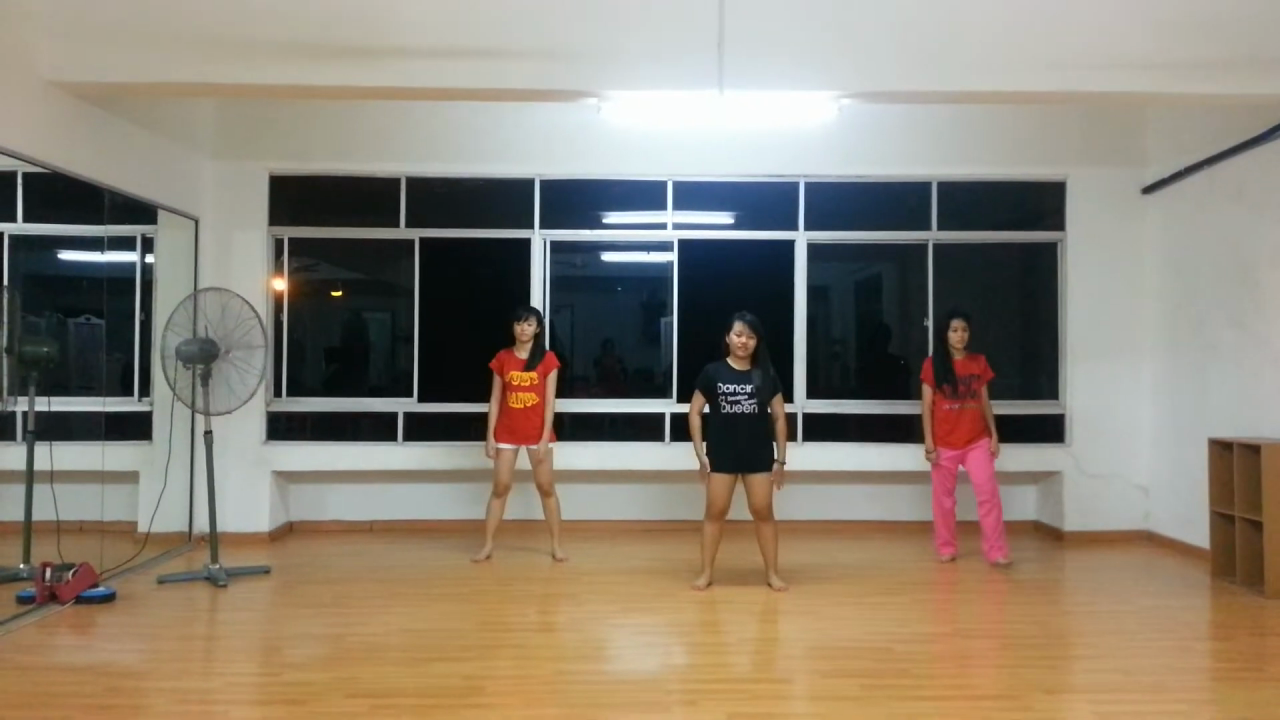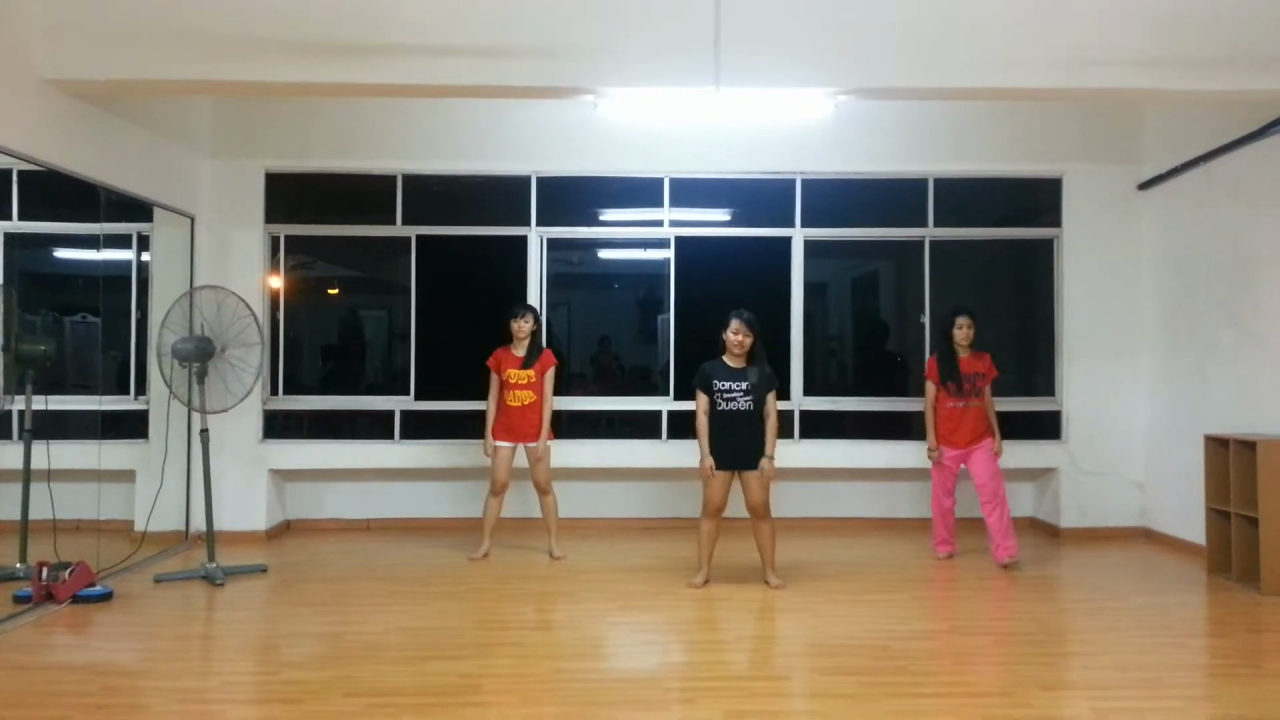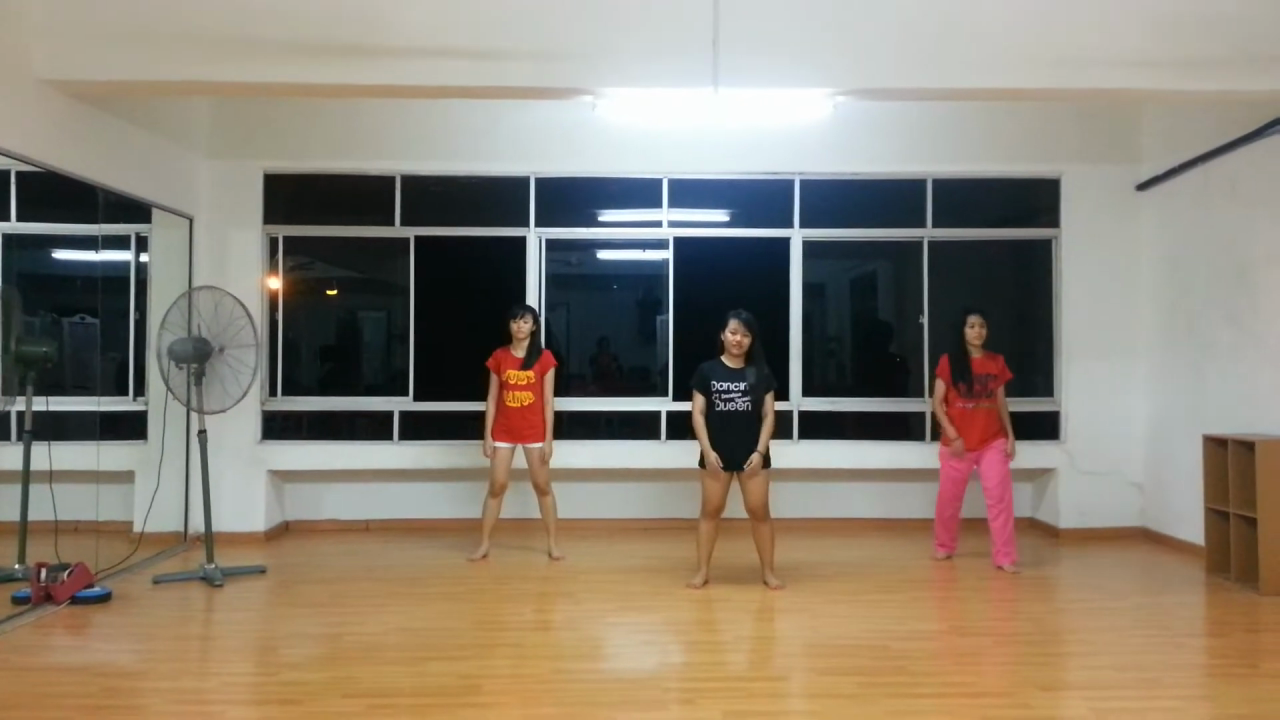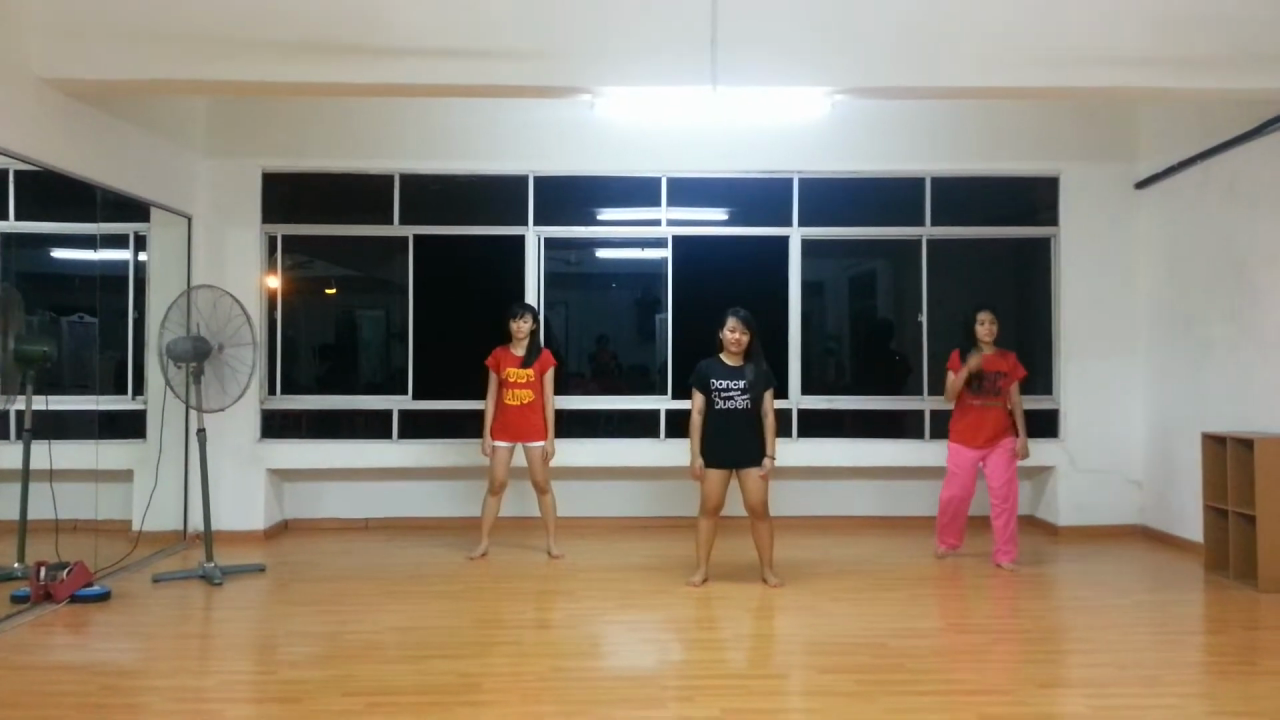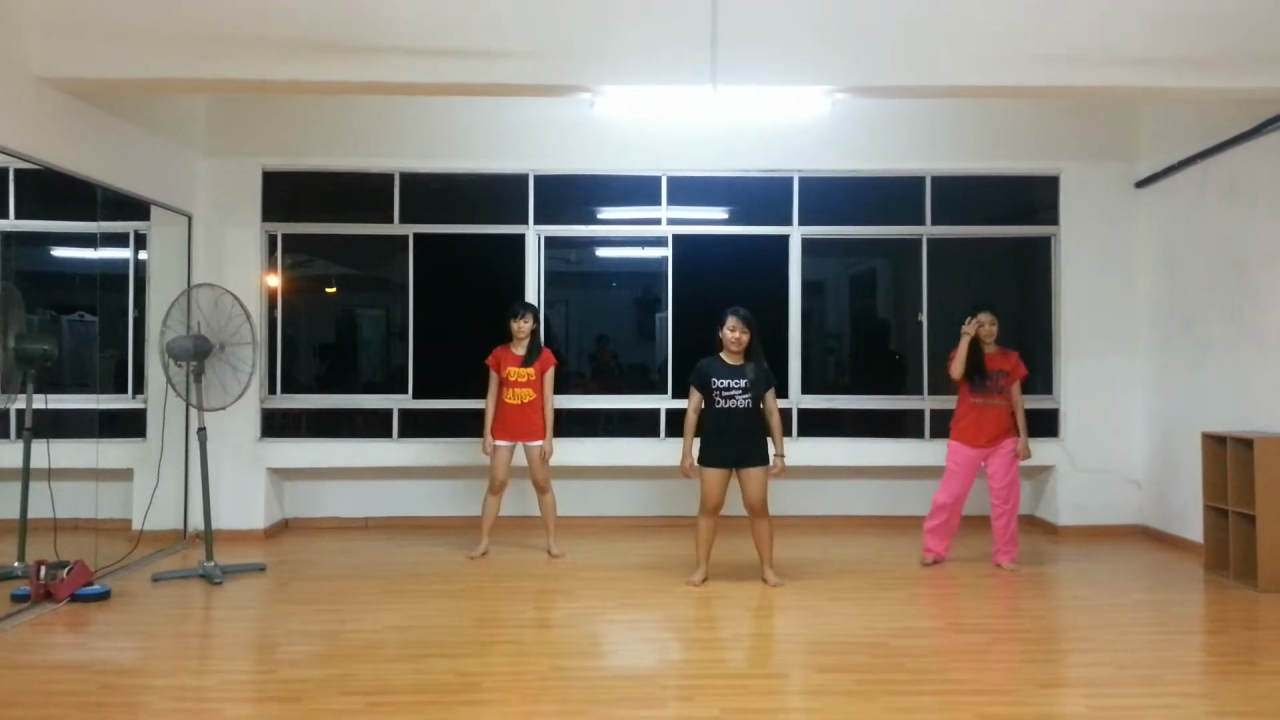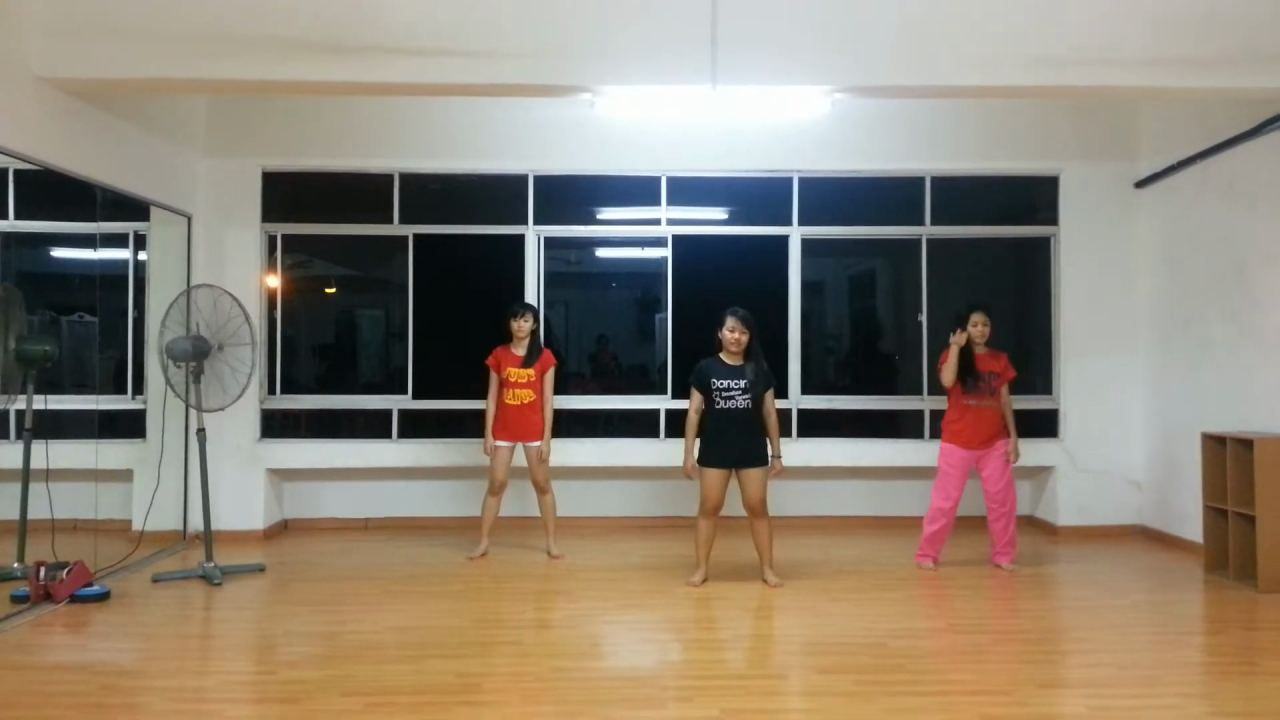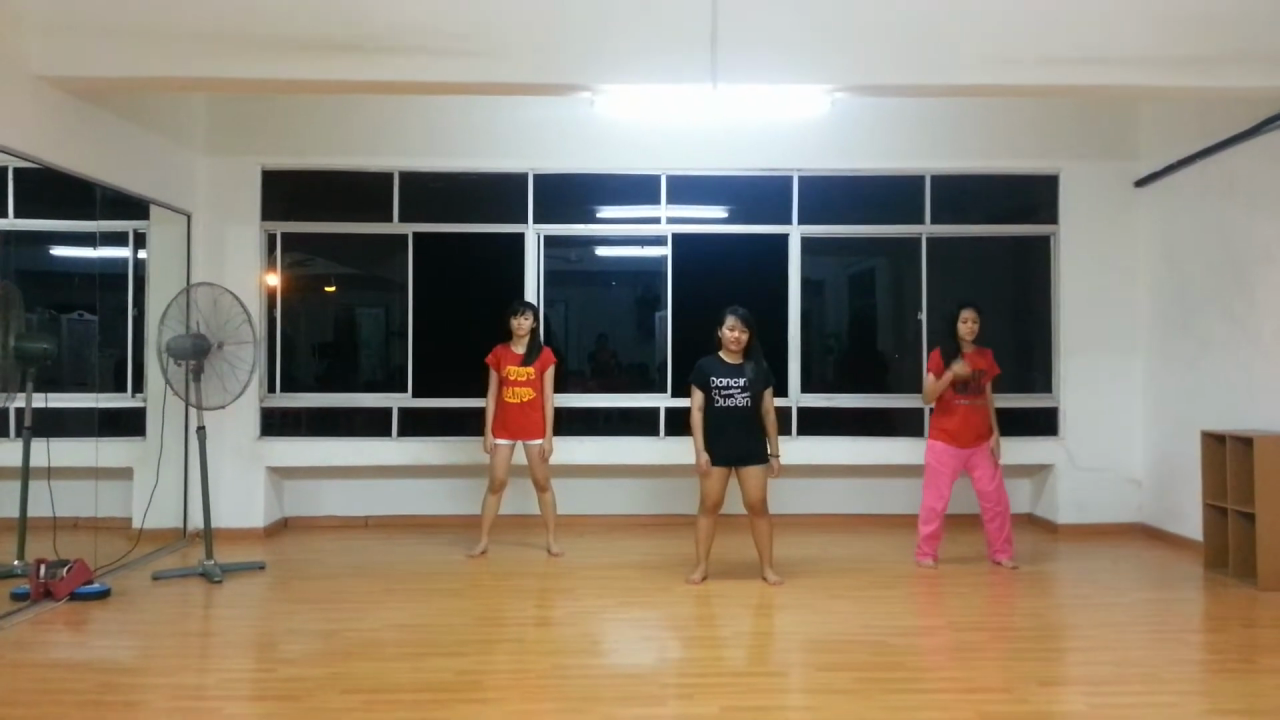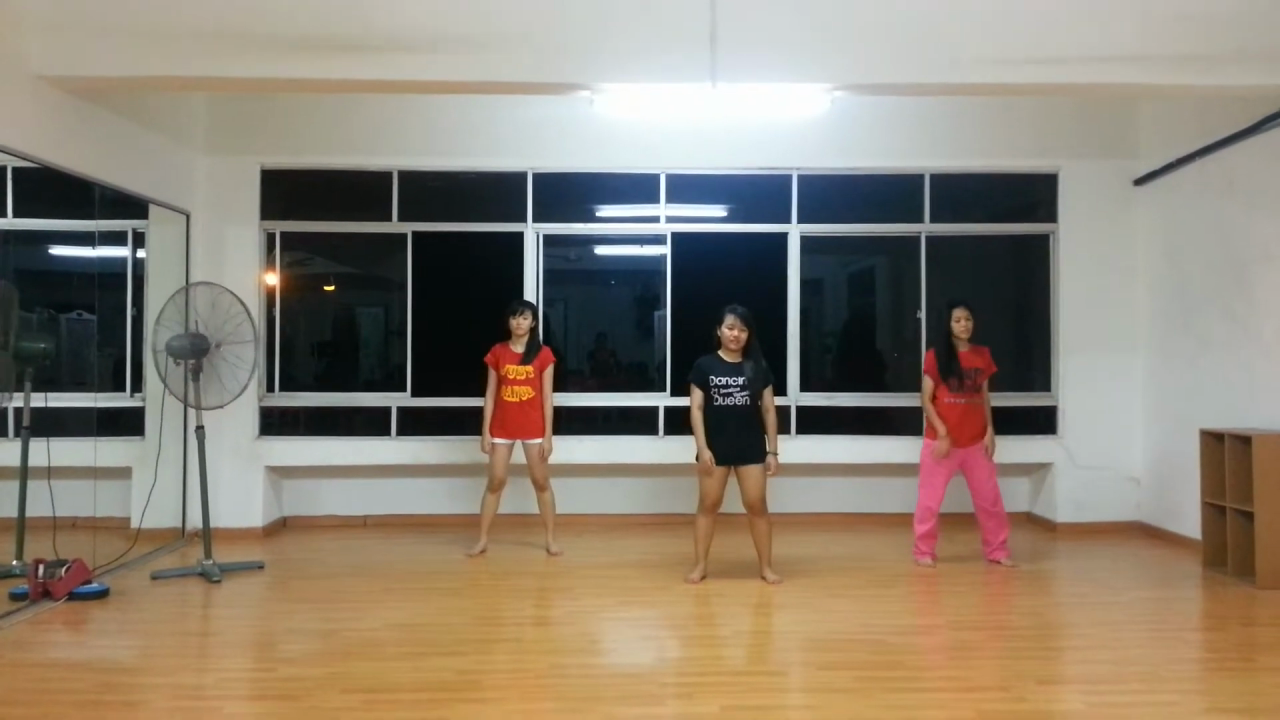
dt=0.2s
person 1, frame 1
left shoulder: (766, 375)
right shoulder: (712, 372)
left elbow: (779, 417)
right elbow: (695, 413)
left wrist: (780, 459)
right wrist: (700, 454)
left hip: (759, 455)
right hip: (721, 455)
left knee: (763, 512)
right knee: (715, 512)
left ankle: (772, 573)
right ankle: (706, 572)
person 1, frame 2
left shoulder: (762, 372)
right shoulder: (709, 370)
left elbow: (771, 415)
right elbow: (702, 413)
left wrist: (769, 455)
right wrist: (704, 453)
left hip: (754, 452)
right hip: (718, 452)
left knee: (760, 510)
right knee: (712, 510)
left ankle: (769, 571)
right ankle: (703, 570)
person 1, frame 3
left shoulder: (761, 372)
right shoulder: (707, 371)
left elbow: (768, 415)
right elbow: (698, 413)
left wrist: (760, 452)
right wrist: (707, 450)
left hip: (751, 453)
right hip: (717, 453)
left knee: (759, 511)
right knee: (710, 511)
left ankle: (768, 571)
right ankle: (702, 570)
person 1, frame 4
left shoulder: (760, 370)
right shoulder: (705, 368)
left elbow: (768, 414)
right elbow: (697, 413)
left wrist: (769, 455)
right wrist: (695, 454)
left hip: (752, 451)
right hip: (715, 451)
left knee: (758, 509)
right knee: (710, 508)
left ankle: (767, 569)
right ankle: (702, 568)
person 1, frame 5
left shoulder: (760, 369)
right shoulder: (706, 368)
left elbow: (771, 411)
right elbow: (693, 411)
left wrist: (779, 452)
right wrist: (686, 452)
left hip: (753, 450)
right hip: (714, 450)
left knee: (758, 508)
right knee: (709, 507)
left ankle: (767, 568)
right ankle: (702, 567)
person 1, frame 6
left shoulder: (760, 369)
right shoulder: (706, 368)
left elbow: (769, 412)
right elbow: (694, 411)
left wrist: (776, 454)
right wrist: (688, 453)
left hip: (752, 451)
right hip: (714, 451)
left knee: (757, 508)
right knee: (709, 508)
left ankle: (767, 568)
right ankle: (701, 568)
person 1, frame 7
left shoulder: (759, 368)
right shoulder: (705, 366)
left elbow: (768, 412)
right elbow: (697, 409)
left wrist: (774, 452)
right wrist: (700, 450)
left hip: (752, 449)
right hip: (715, 449)
left knee: (757, 506)
right knee: (709, 506)
left ankle: (767, 567)
right ankle: (701, 566)
person 1, frame 8
left shoulder: (758, 367)
right shoulder: (704, 365)
left elbow: (768, 410)
right elbow: (696, 408)
left wrist: (772, 451)
right wrist: (702, 448)
left hip: (751, 448)
right hip: (715, 447)
left knee: (757, 505)
right knee: (708, 505)
left ankle: (766, 566)
right ankle: (700, 565)
person 2, frame 1
left shoulder: (979, 363)
right shoulder: (933, 364)
left elbow: (984, 401)
right elbow: (927, 406)
left wrist: (994, 435)
right wrist: (929, 443)
left hip: (977, 441)
right hip: (944, 443)
left knee: (988, 492)
right knee: (943, 497)
left ankle: (996, 550)
right ankle: (946, 548)
person 2, frame 2
left shoulder: (984, 361)
right shoulder: (937, 362)
left elbow: (987, 401)
right elbow: (930, 404)
left wrist: (997, 435)
right wrist: (931, 441)
left hip: (980, 441)
right hip: (947, 441)
left knee: (992, 492)
right knee: (943, 496)
left ankle: (1005, 550)
right ankle: (943, 545)
person 2, frame 3
left shoulder: (997, 362)
right shoulder: (948, 361)
left elbow: (1001, 402)
right elbow: (937, 402)
left wrist: (1010, 436)
right wrist: (951, 434)
left hip: (992, 442)
right hip: (957, 442)
left knee: (999, 497)
right knee: (949, 499)
left ankle: (1005, 556)
right ankle: (944, 545)
person 2, frame 4
left shoulder: (1009, 359)
right shoulder: (959, 357)
left elbow: (1015, 400)
right elbow: (950, 393)
left wrist: (1022, 436)
right wrist: (968, 369)
left hip: (1001, 440)
right hip: (963, 440)
left knee: (1004, 497)
right knee: (954, 495)
left ankle: (1005, 554)
right ankle: (947, 541)
person 2, frame 5
left shoulder: (1010, 358)
right shoulder: (963, 352)
left elbow: (1016, 400)
right elbow: (955, 374)
left wrist: (1023, 436)
right wrist: (965, 338)
left hip: (1002, 440)
right hip: (965, 439)
left knee: (1005, 497)
right knee: (950, 495)
left ankle: (1005, 554)
right ankle: (934, 548)
person 2, frame 6
left shoulder: (1000, 360)
right shoulder: (951, 355)
left elbow: (1005, 401)
right elbow: (947, 382)
left wrist: (1013, 437)
right wrist: (956, 346)
left hip: (994, 443)
right hip: (957, 442)
left knee: (1002, 499)
right knee: (945, 500)
left ankle: (1003, 555)
right ankle: (927, 554)
person 2, frame 7
left shoulder: (986, 357)
right shoulder: (940, 356)
left elbow: (988, 398)
right elbow: (928, 397)
left wrist: (995, 434)
right wrist: (950, 375)
left hip: (980, 441)
right hip: (945, 440)
left knee: (995, 497)
right knee: (935, 498)
left ankle: (1002, 552)
right ankle: (926, 552)
person 2, frame 8
left shoulder: (982, 355)
right shoulder: (935, 356)
left elbow: (984, 396)
right elbow: (926, 400)
left wrist: (990, 431)
right wrist: (941, 433)
left hip: (975, 441)
right hip: (942, 440)
left knee: (989, 497)
right knee: (930, 497)
left ankle: (997, 550)
right ankle: (924, 550)
person 3, frame 1
left shoulder: (548, 359)
right shoulder: (502, 358)
left elbow: (550, 401)
right elbow: (495, 399)
left wrist: (545, 438)
right wrist: (490, 436)
left hip: (537, 432)
right hip: (507, 433)
left knee: (546, 487)
right knee: (500, 487)
left ankle: (556, 544)
right ankle: (488, 544)
person 3, frame 2
left shoulder: (545, 357)
right shoulder: (499, 356)
left elbow: (547, 399)
right elbow: (493, 397)
left wrist: (543, 436)
right wrist: (488, 434)
left hip: (534, 430)
right hip: (504, 431)
left knee: (543, 486)
right knee: (497, 485)
left ankle: (553, 542)
right ankle: (485, 543)
person 3, frame 3
left shoulder: (544, 358)
right shoulder: (499, 357)
left elbow: (548, 401)
right elbow: (492, 398)
left wrist: (548, 438)
right wrist: (487, 435)
left hip: (534, 432)
right hip: (504, 432)
left knee: (543, 487)
right knee: (497, 486)
left ankle: (552, 543)
right ankle: (484, 543)
person 3, frame 4
left shoulder: (544, 357)
right shoulder: (498, 356)
left elbow: (548, 399)
right elbow: (491, 397)
left wrist: (550, 437)
right wrist: (486, 434)
left hip: (534, 431)
right hip: (503, 431)
left knee: (542, 485)
right knee: (496, 485)
left ankle: (551, 541)
right ankle: (484, 542)
person 3, frame 5
left shoulder: (544, 356)
right shoulder: (499, 355)
left elbow: (548, 399)
right elbow: (492, 396)
left wrist: (549, 437)
right wrist: (487, 433)
left hip: (534, 430)
right hip: (503, 430)
left knee: (542, 485)
right knee: (496, 484)
left ankle: (551, 541)
right ankle: (484, 541)
person 3, frame 6
left shoulder: (544, 357)
right shoulder: (499, 355)
left elbow: (547, 400)
right elbow: (492, 397)
left wrist: (547, 438)
right wrist: (488, 433)
left hip: (534, 431)
right hip: (504, 431)
left knee: (542, 485)
right knee: (496, 485)
left ankle: (551, 541)
right ankle: (483, 542)
person 3, frame 7
left shoulder: (544, 355)
right shoulder: (499, 353)
left elbow: (548, 398)
right elbow: (492, 395)
left wrist: (548, 436)
right wrist: (488, 432)
left hip: (534, 429)
right hip: (504, 429)
left knee: (543, 483)
right knee: (496, 483)
left ankle: (551, 539)
right ankle: (483, 540)
person 3, frame 8
left shoulder: (543, 354)
right shoulder: (497, 352)
left elbow: (547, 397)
right elbow: (490, 394)
left wrist: (548, 435)
right wrist: (485, 431)
left hip: (533, 428)
right hip: (502, 428)
left knee: (541, 482)
right knee: (495, 482)
left ankle: (550, 538)
right ankle: (483, 539)
